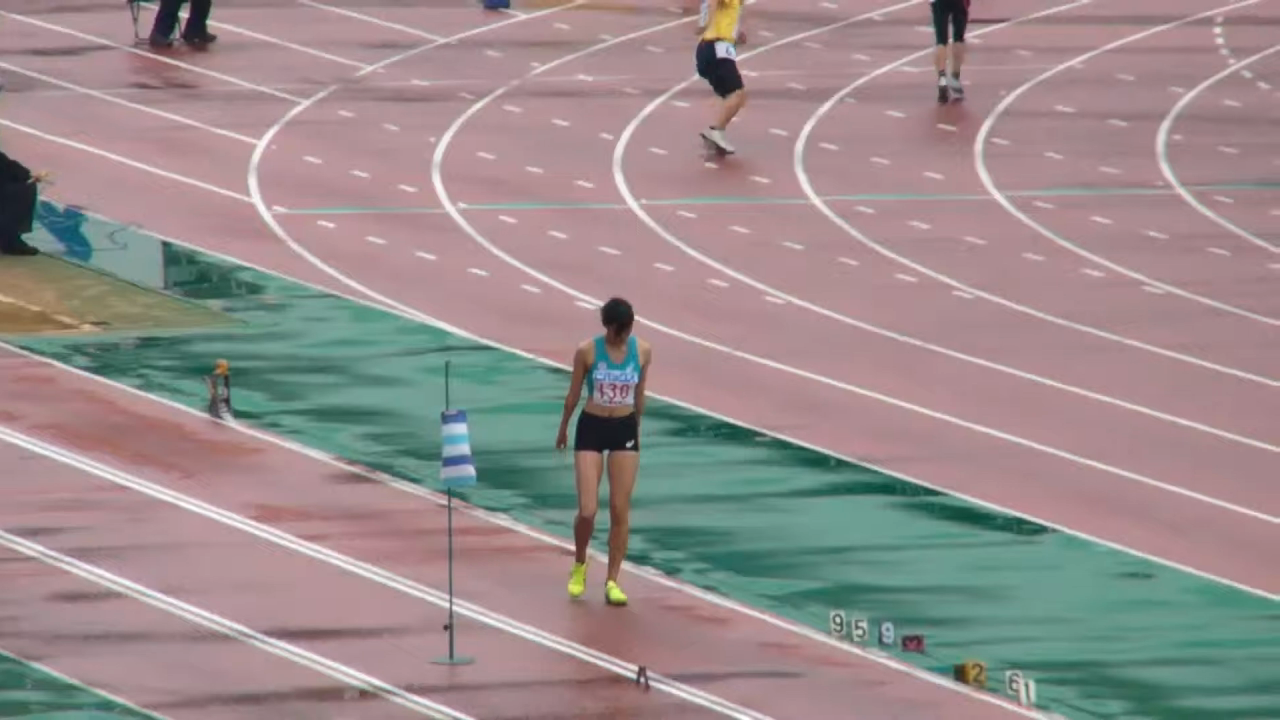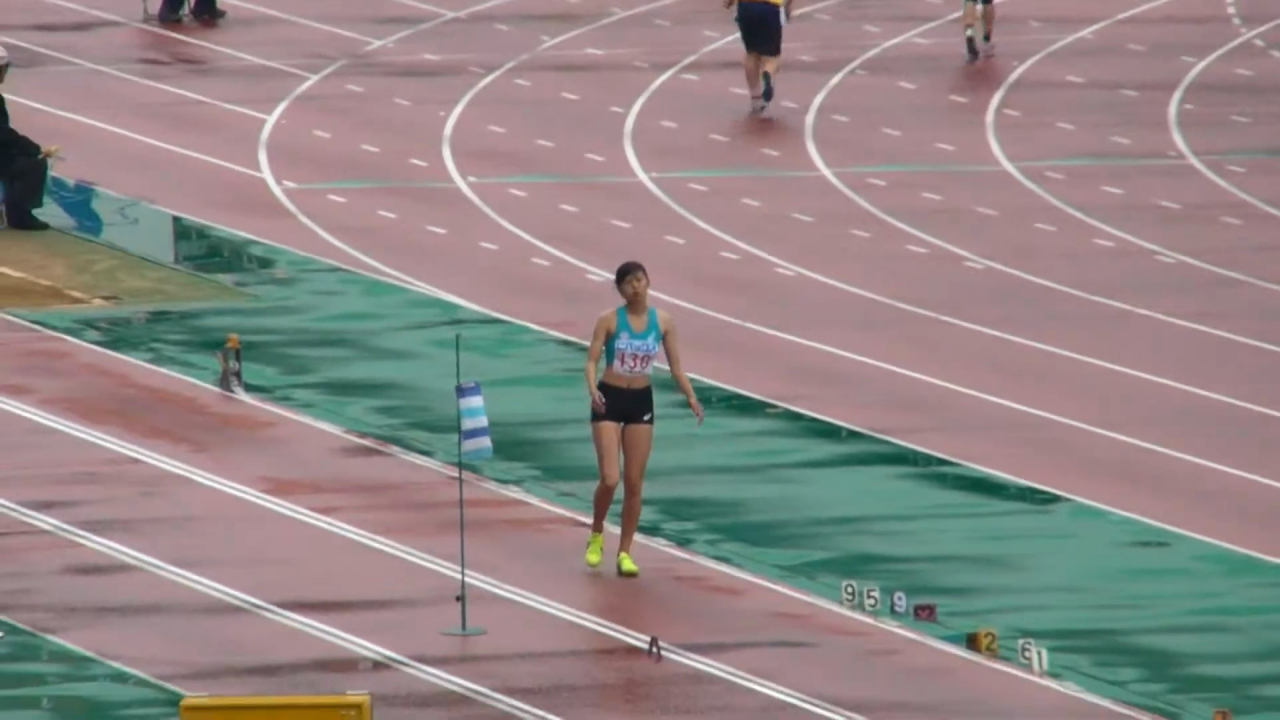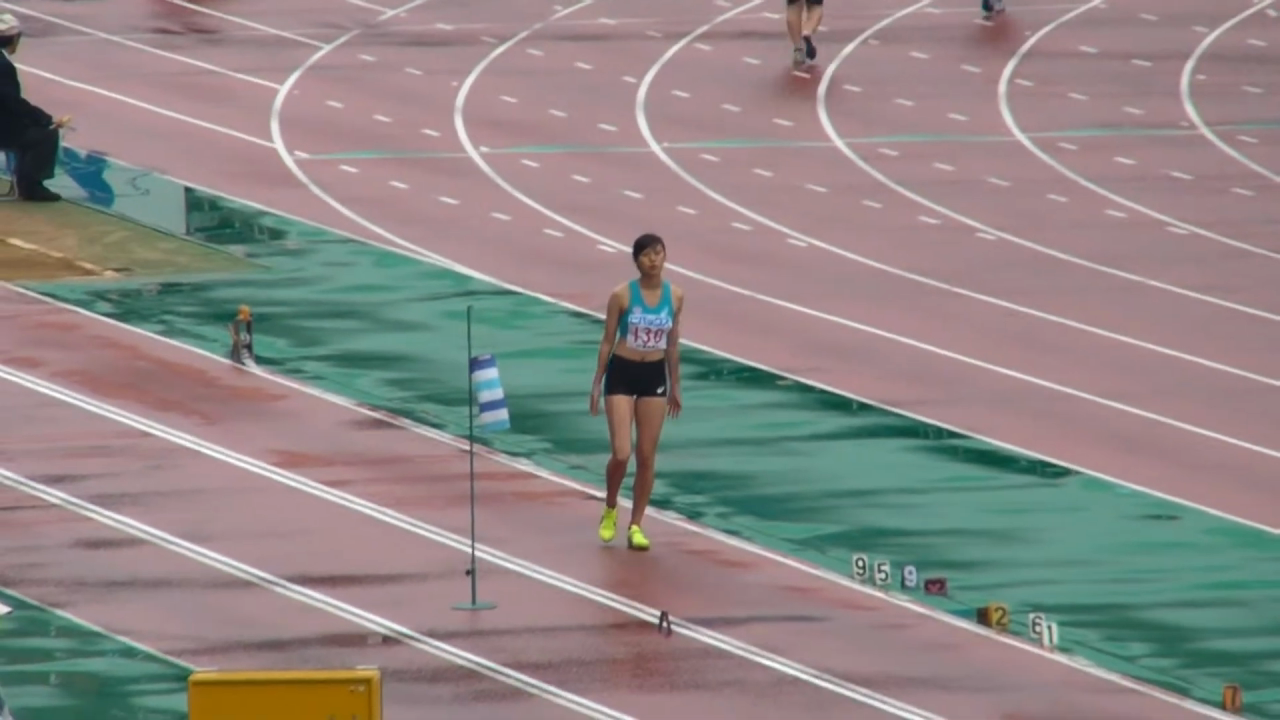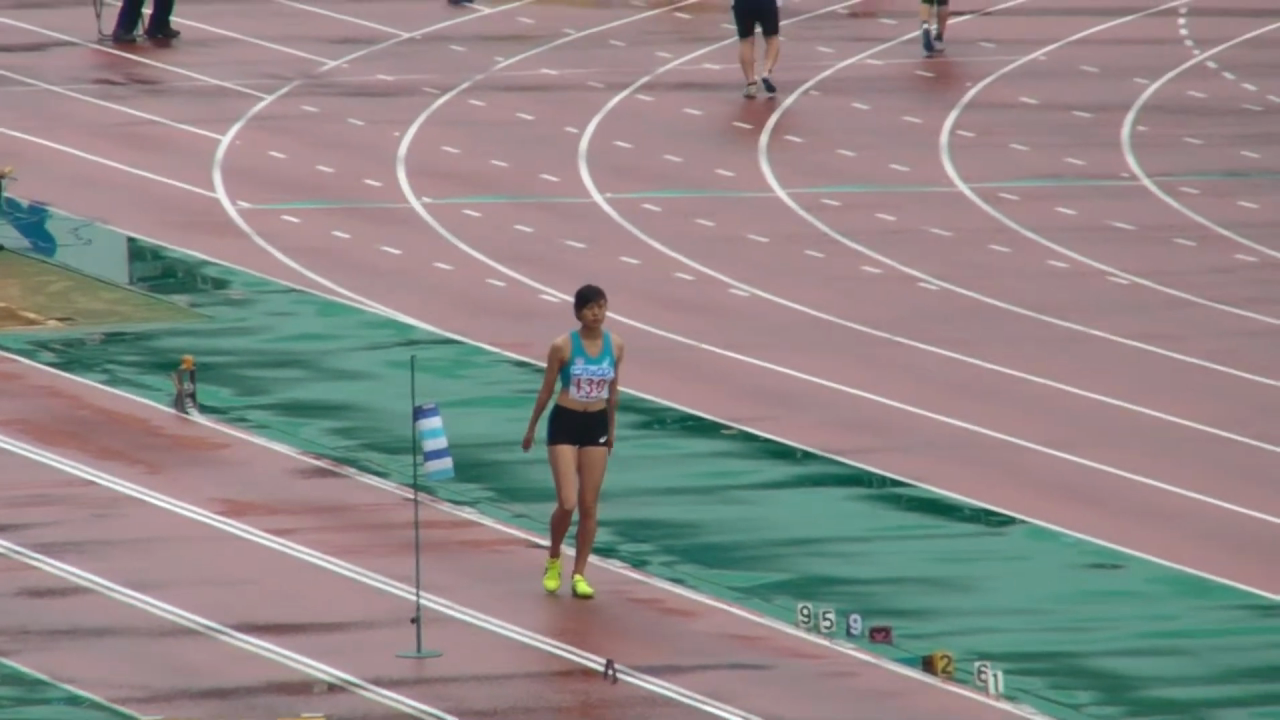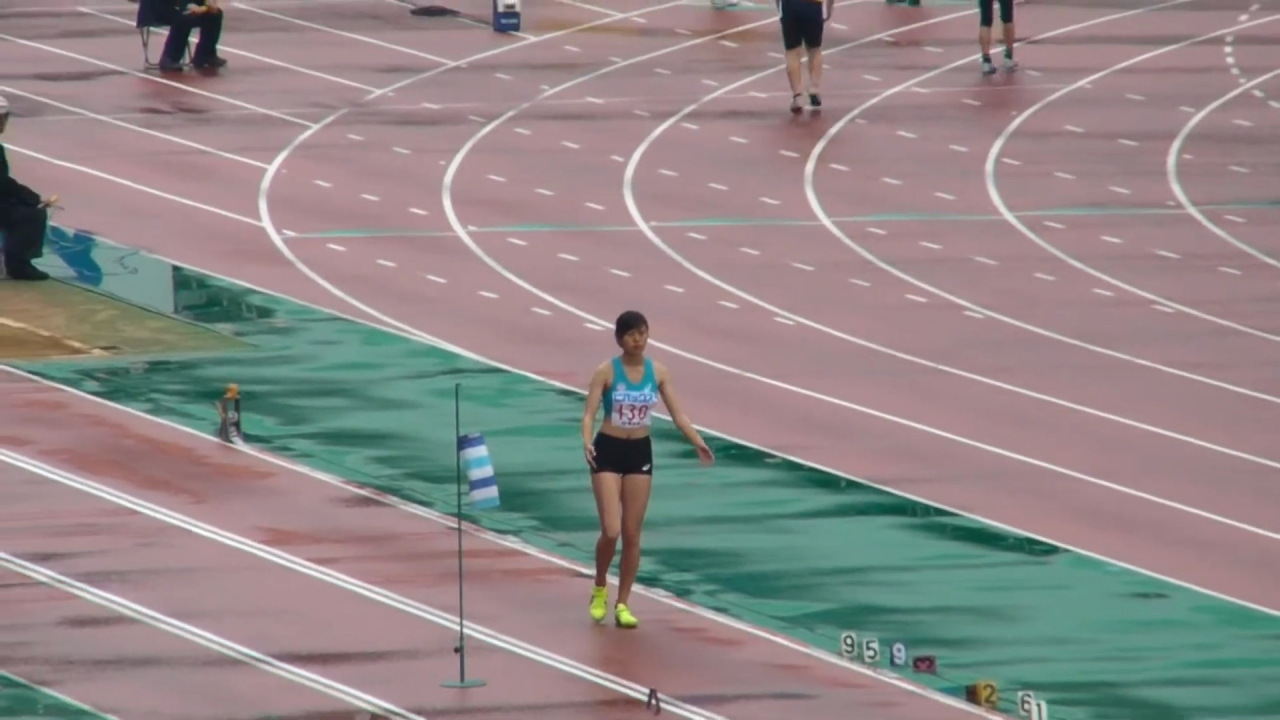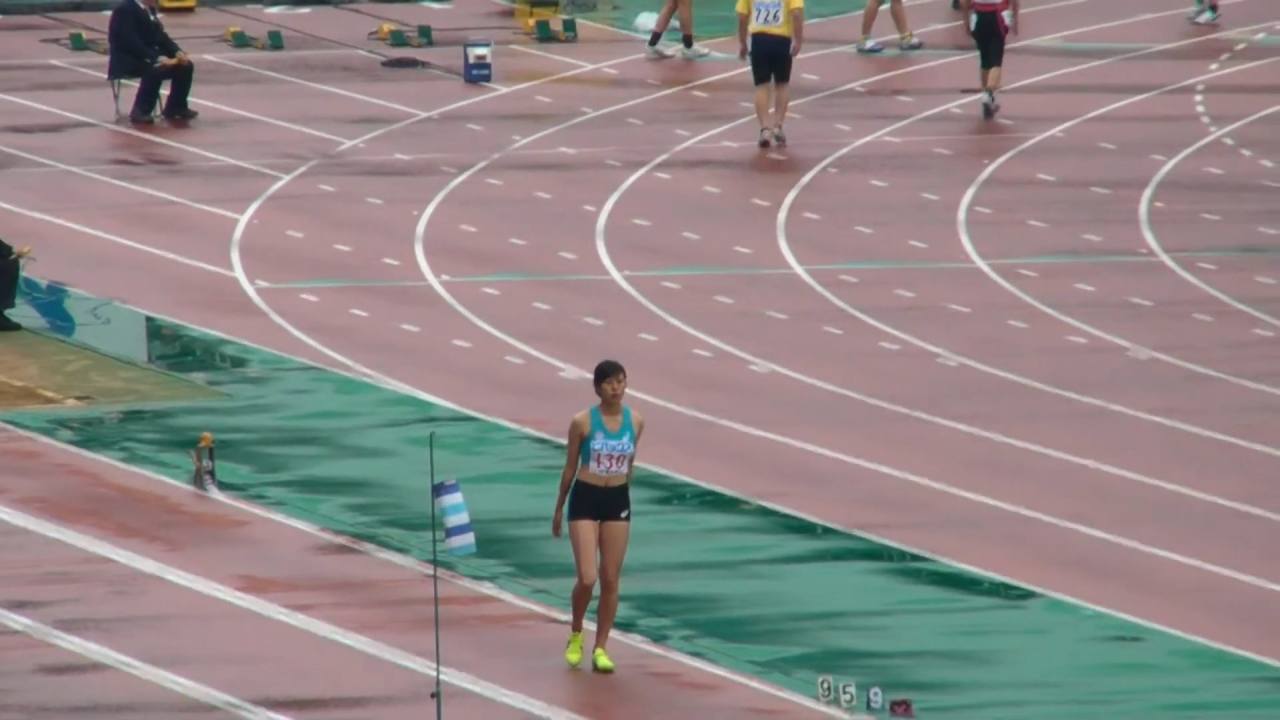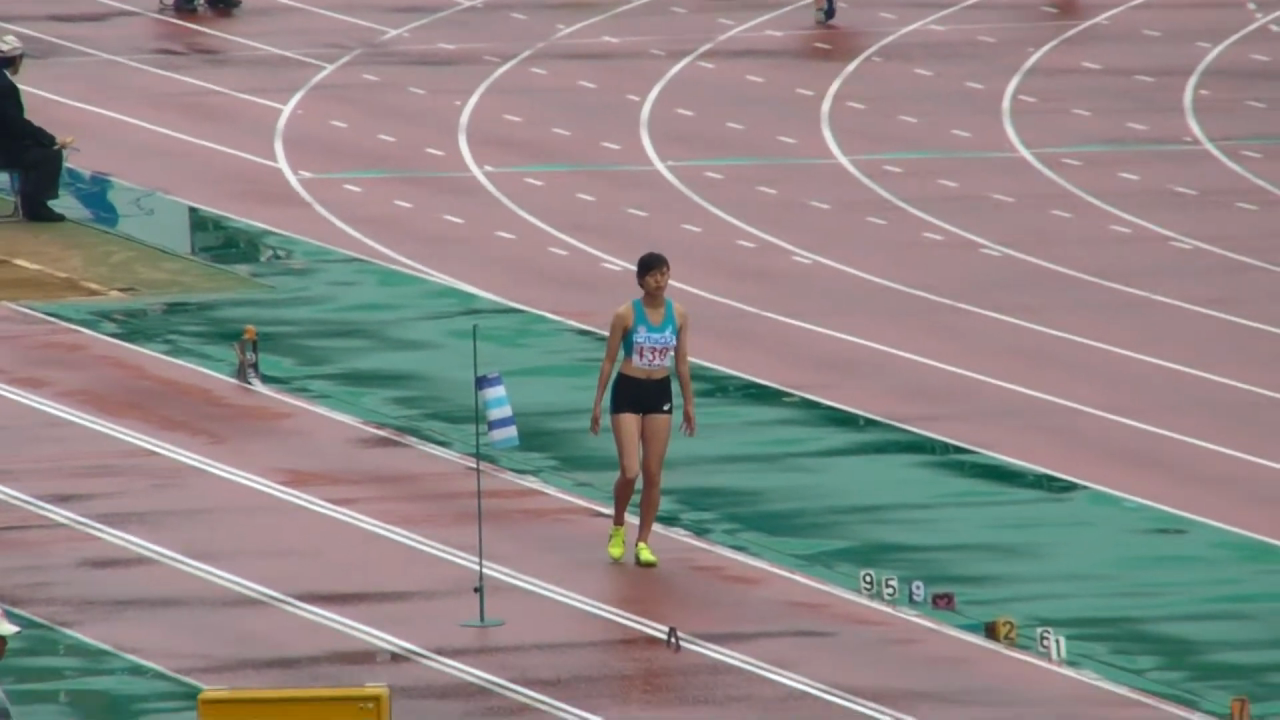
dt=0.7s
person 1, frame 1
left shoulder: (643, 350)
right shoulder: (587, 350)
right elbow: (573, 393)
left wrist: (638, 429)
right wrist: (562, 428)
left hip: (624, 429)
right hip: (591, 428)
left knee: (620, 510)
right knee: (587, 510)
left ankle: (612, 581)
right ankle: (579, 565)
person 1, frame 2
left shoulder: (663, 321)
right shoulder: (608, 320)
left elbow: (675, 365)
right elbow: (592, 361)
left wrist: (691, 398)
right wrist: (592, 392)
left hip: (642, 401)
right hip: (609, 400)
left knee: (634, 482)
right knee: (609, 479)
left ankle: (624, 552)
right ankle: (595, 534)
person 1, frame 3
left shoulder: (675, 296)
right shoulder: (621, 294)
left elbow: (672, 345)
right elbow: (608, 341)
left wrist: (675, 387)
right wrist: (596, 383)
left hip: (654, 375)
right hip: (621, 373)
left knee: (647, 456)
right knee: (621, 453)
left ankle: (635, 525)
right ankle: (610, 510)
person 1, frame 4
left shoulder: (616, 345)
right shoulder: (562, 346)
right elbow: (547, 389)
left wrist: (612, 429)
right wrist: (531, 427)
left hip: (596, 425)
right hip: (564, 423)
left knee: (589, 505)
right knee: (567, 503)
left ankle: (579, 574)
right ankle: (553, 560)
person 1, frame 5
left shoulder: (658, 372)
right shoulder: (605, 371)
left elbow: (677, 413)
right elbow: (589, 414)
left wrist: (698, 442)
right wrist: (587, 442)
left hip: (640, 451)
right hip: (609, 450)
left knee: (632, 534)
right knee: (611, 531)
left ankle: (622, 603)
right ankle: (599, 590)
person 1, frame 6
left shoulder: (636, 421)
right shoulder: (582, 421)
right elbow: (570, 466)
right wrist: (558, 508)
left hip: (617, 500)
right hip: (585, 498)
left knee: (610, 580)
right knee: (586, 578)
left ankle: (600, 648)
right ankle: (575, 635)
person 1, frame 7
left shoulder: (678, 314)
right shoulder: (625, 314)
left elbow: (681, 361)
right elbow: (609, 360)
left wrist: (689, 403)
right wrist: (597, 403)
left hip: (660, 393)
right hip: (628, 391)
left knee: (653, 473)
right knee: (630, 472)
left ankle: (642, 542)
right ankle: (617, 528)
